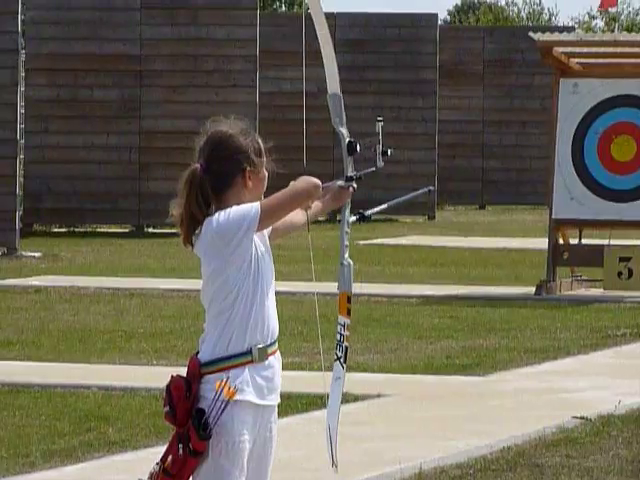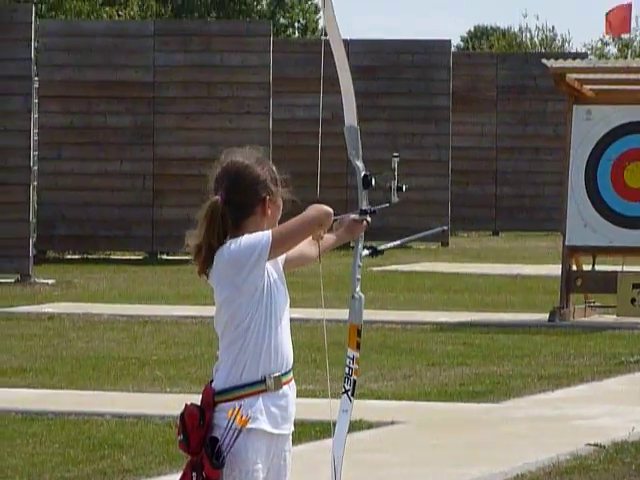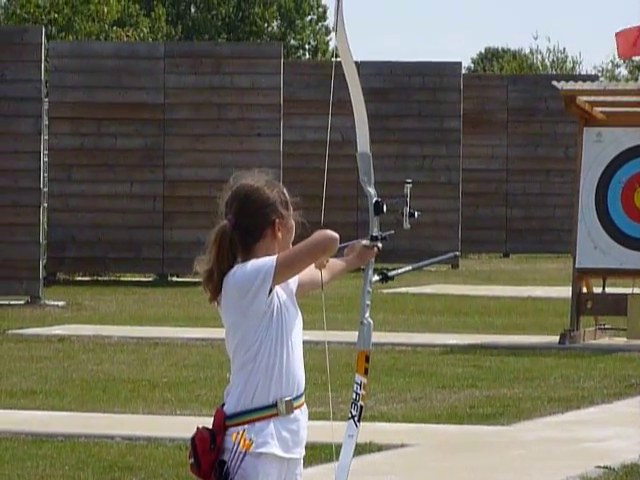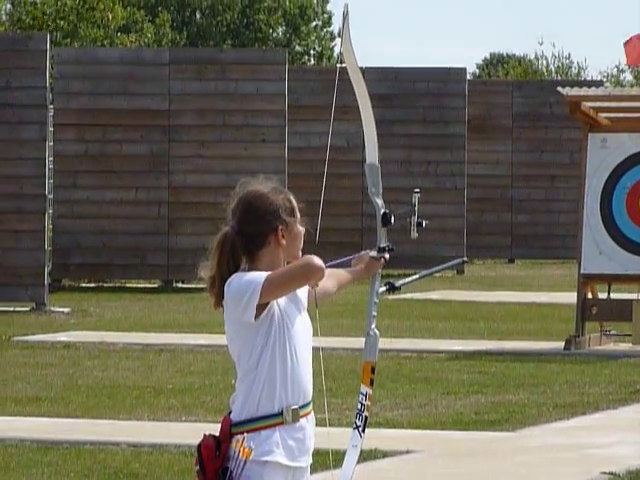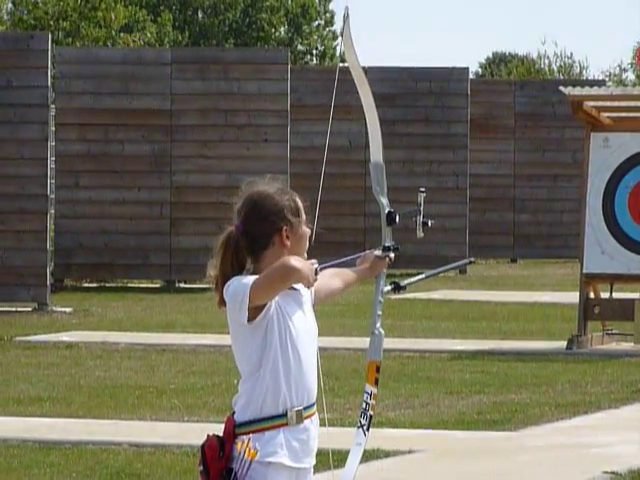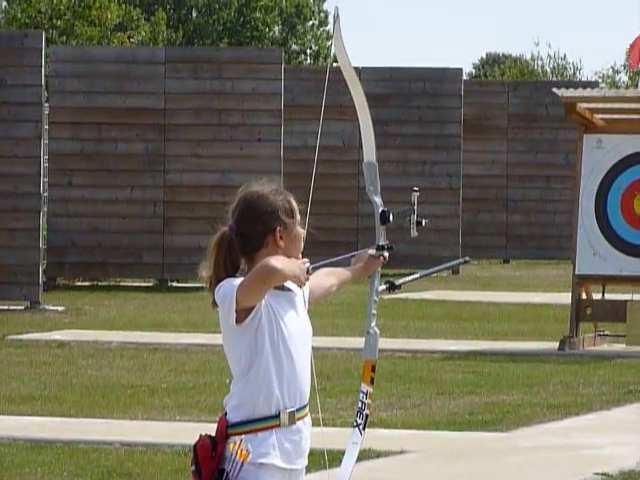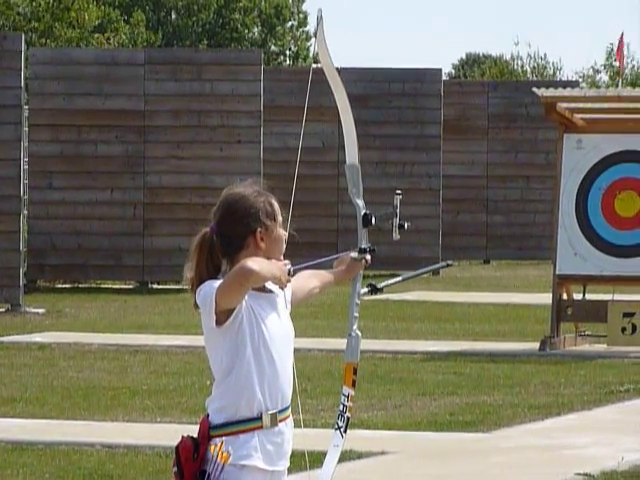
dt=0.5s
person 1, frame 1
left shoulder: (248, 225)
right shoulder: (225, 226)
left elbow: (291, 219)
right elbow: (308, 187)
left wrist: (326, 204)
right wrist: (318, 198)
left hip: (260, 377)
right hip: (230, 384)
person 1, frame 2
left shoulder: (263, 255)
right shoulder: (237, 255)
left elbow: (306, 249)
right elbow: (321, 214)
left wrist: (339, 236)
right wrist: (318, 225)
left hip: (275, 406)
right hip: (244, 414)
person 1, frame 3
left shoulder: (276, 279)
right shoulder: (245, 279)
left elbow: (317, 273)
right elbow: (326, 240)
left wrist: (351, 261)
right wrist: (320, 252)
left hip: (287, 432)
right hip: (256, 439)
person 1, frame 4
left shoulder: (290, 288)
right shoulder: (242, 288)
left elbow: (324, 281)
right elbow: (313, 267)
left wrist: (359, 270)
right wrist: (310, 270)
left hip: (295, 439)
right hip: (261, 447)
person 1, frame 5
left shoulder: (297, 288)
right shoulder: (242, 291)
left elbow: (331, 280)
right elbow: (288, 268)
left wrist: (365, 270)
right wrist: (301, 270)
left hip: (299, 442)
right hip: (265, 450)
person 1, frame 6
left shoulder: (293, 288)
right shoulder: (233, 293)
left elbow: (326, 279)
right elbow: (270, 269)
left wrist: (359, 269)
right wrist: (291, 268)
left hip: (291, 443)
right hip: (257, 452)
person 1, frame 7
left shoulder: (274, 291)
right shoulder: (215, 296)
left elbow: (308, 282)
right elbow: (247, 271)
left wrist: (340, 273)
right wrist: (271, 270)
left hip: (274, 444)
right hip: (239, 453)
